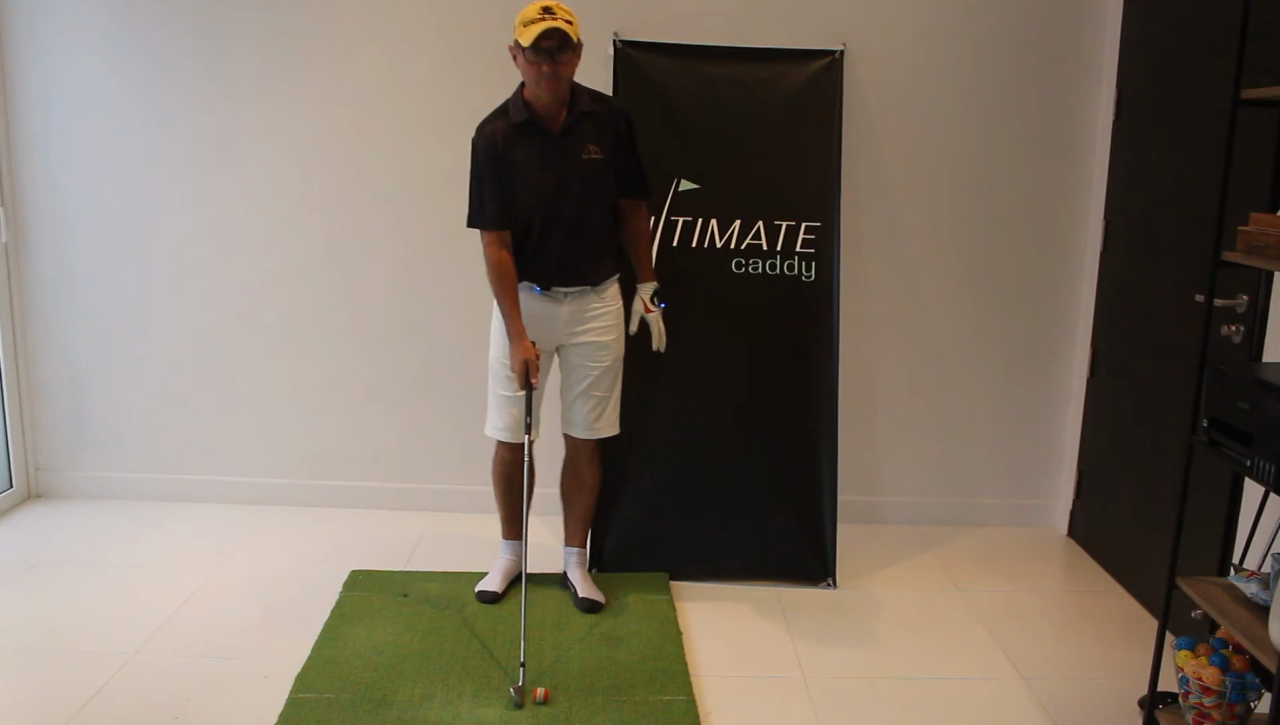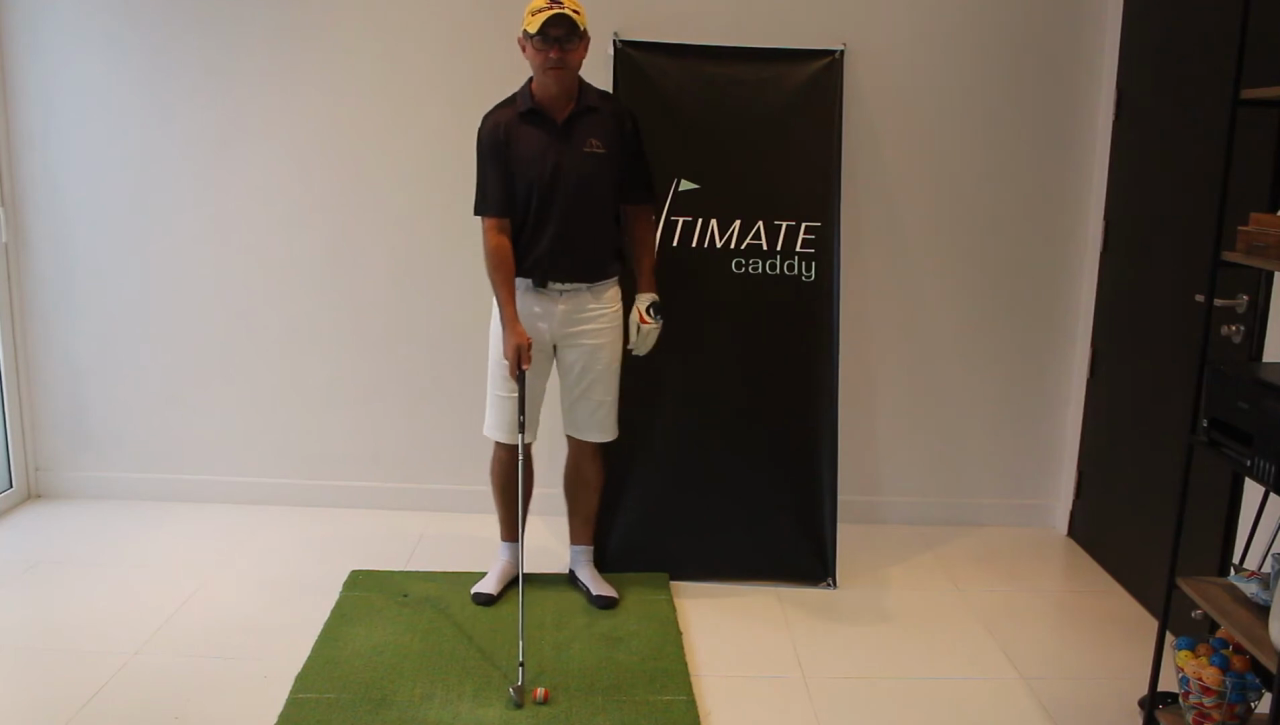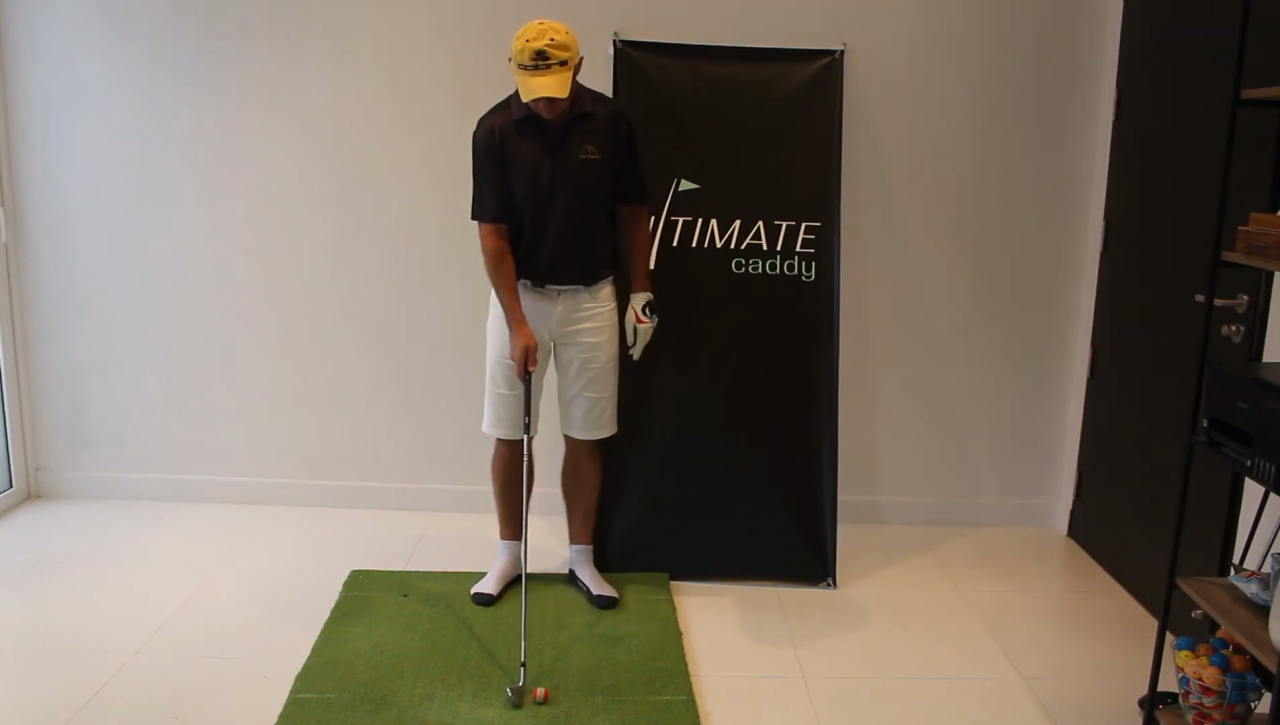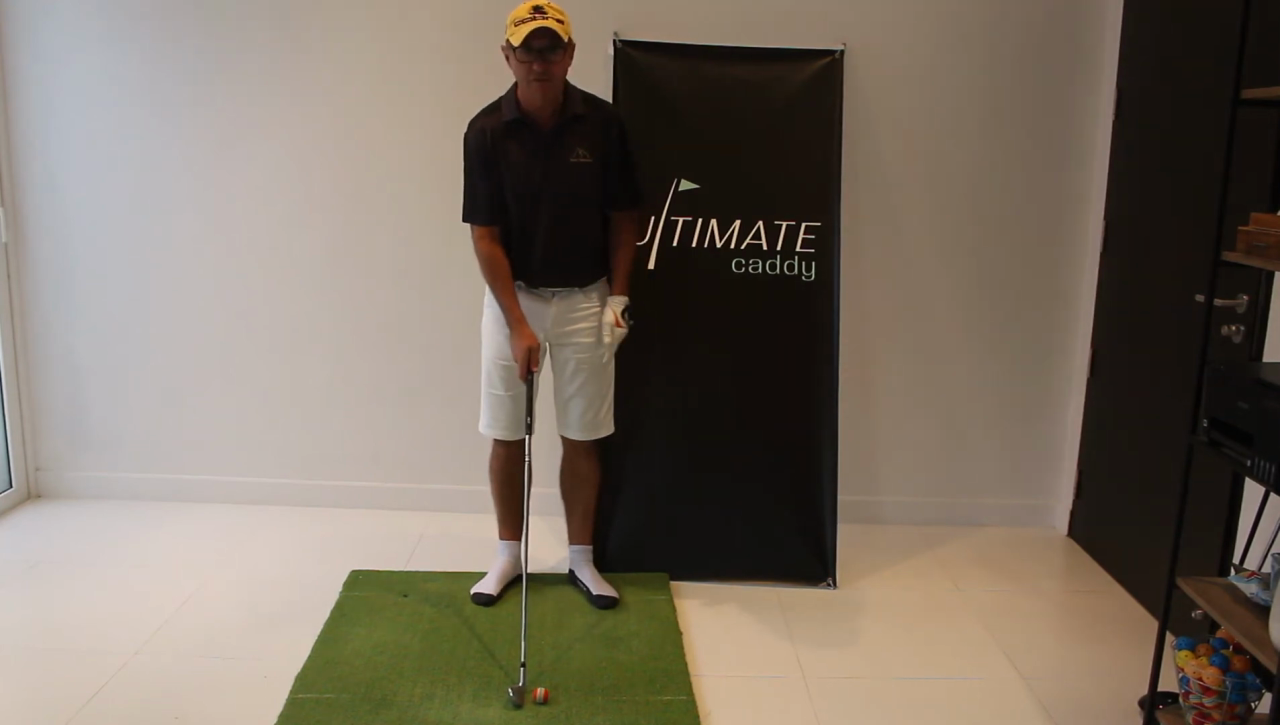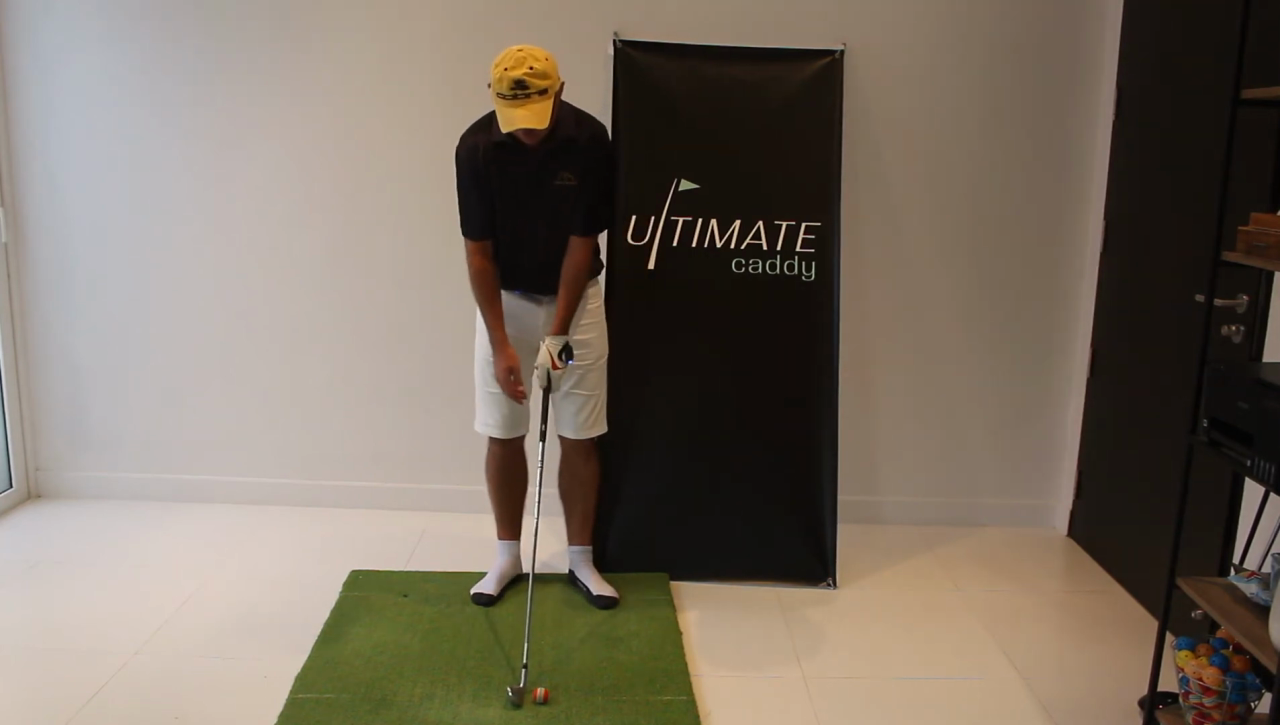
dt=1s
person 1, frame 1
left shoulder: (609, 119)
right shoulder: (495, 135)
left elbow: (632, 207)
right elbow: (495, 244)
left wrist: (647, 285)
right wrist: (517, 336)
left hip: (597, 301)
right hip: (524, 300)
left knee: (584, 438)
right knee: (511, 438)
left ankle: (575, 560)
right ankle: (510, 553)
person 1, frame 2
left shoulder: (615, 118)
right shoulder: (501, 124)
left elbow: (637, 213)
right elbow: (495, 230)
left wrist: (646, 294)
right wrist: (511, 322)
left hip: (596, 300)
right hip: (523, 297)
left knee: (588, 438)
right knee: (509, 440)
left ankle: (582, 558)
right ankle: (509, 554)
person 1, frame 3
left shoulder: (610, 121)
right shoulder: (494, 130)
left elbow: (631, 213)
right elbow: (493, 234)
left wrist: (642, 293)
right wrist: (517, 324)
left hip: (592, 298)
right hip: (520, 296)
left knee: (586, 435)
right knee: (510, 434)
left ankle: (582, 557)
right ankle: (509, 553)
person 1, frame 4
left shoulder: (602, 122)
right shoulder: (486, 131)
left elbow: (624, 215)
right elbow: (485, 236)
left wrist: (619, 297)
right wrist: (517, 326)
left hip: (586, 299)
right hip: (512, 297)
left knee: (583, 437)
right knee: (507, 435)
left ankle: (581, 558)
right ankle: (508, 554)
person 1, frame 5
left shoulder: (589, 140)
right shoulder: (476, 146)
left elbow: (581, 243)
right elbow: (478, 251)
left wrist: (557, 333)
right wrist: (500, 343)
left hip: (575, 299)
right hip: (505, 299)
left knee: (579, 435)
right knee: (502, 433)
left ankle: (581, 558)
right ankle: (507, 555)
